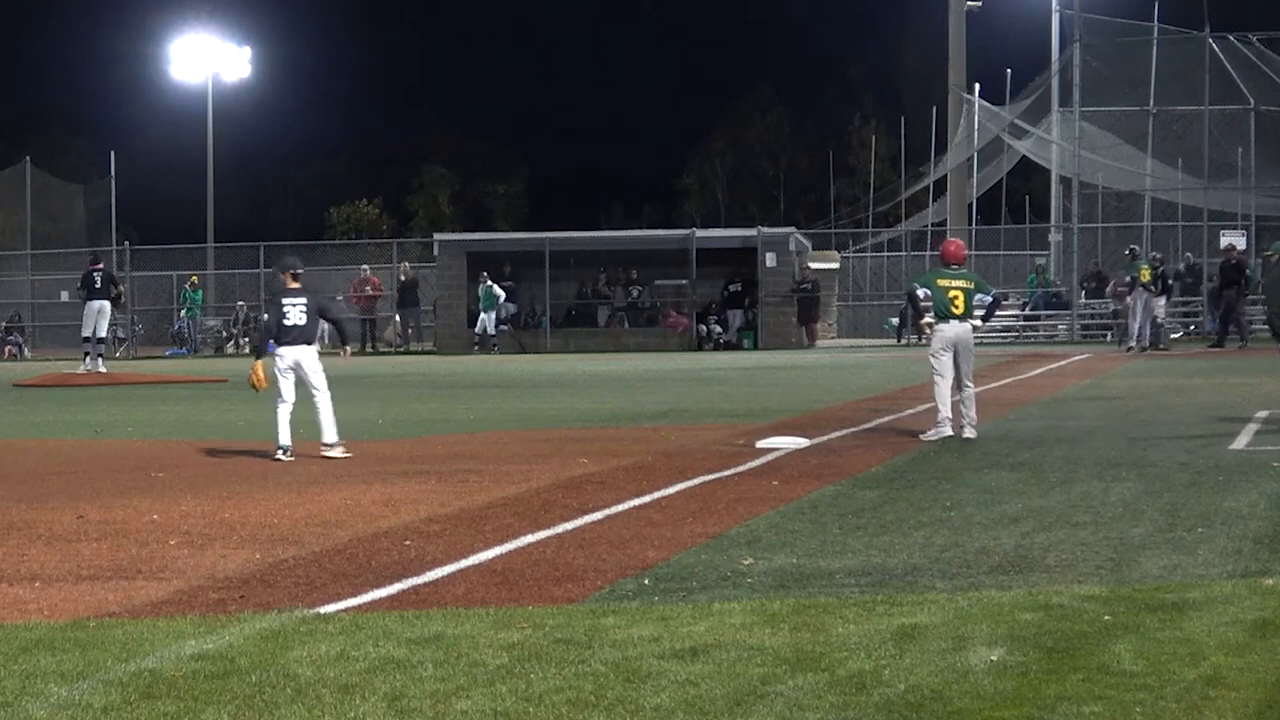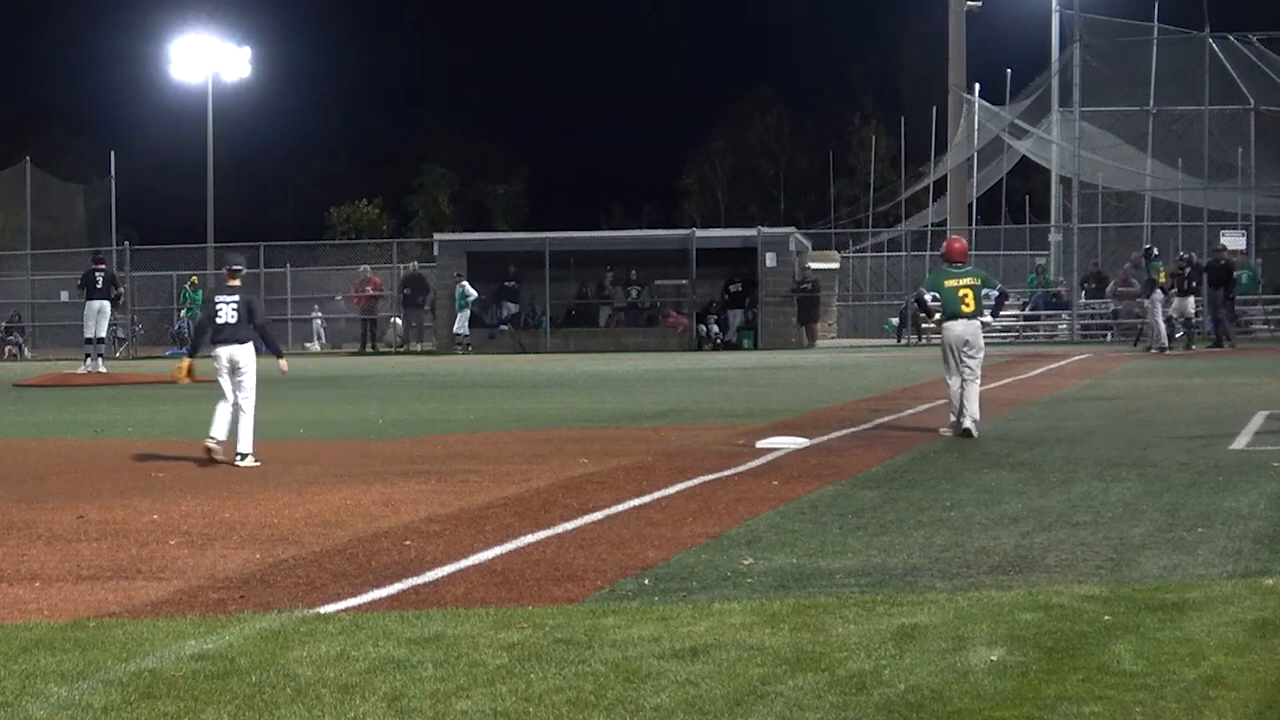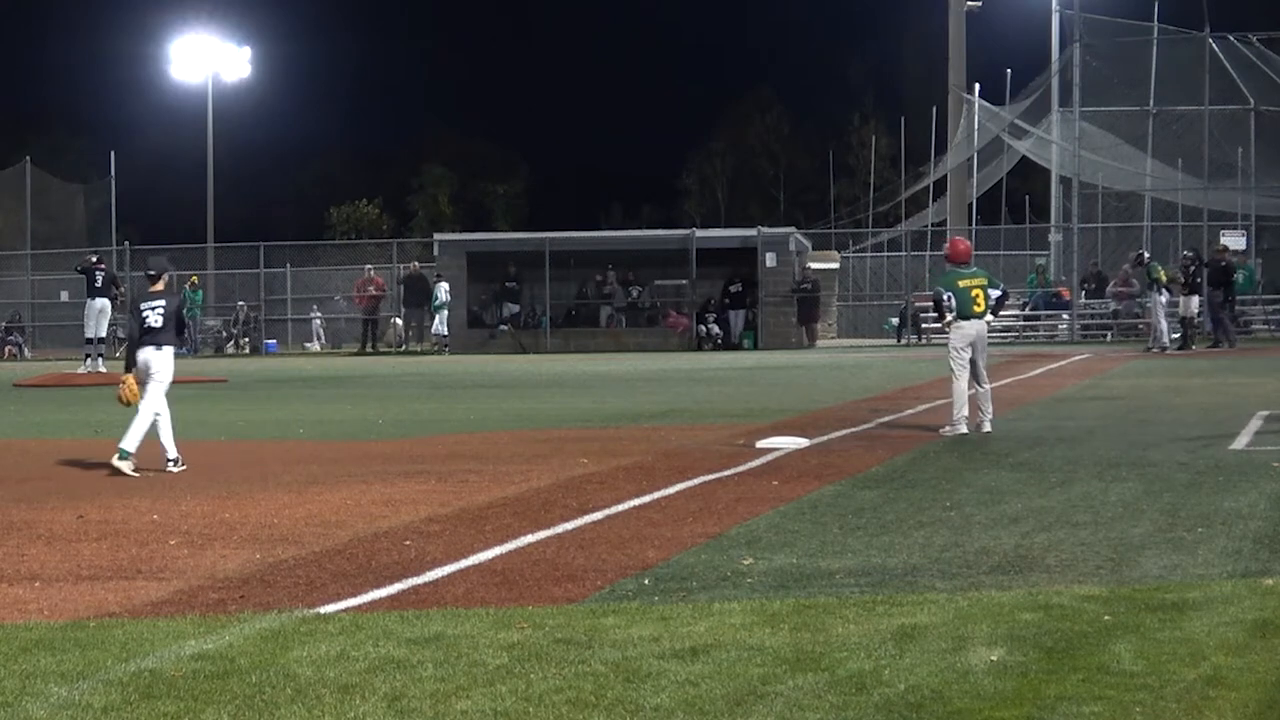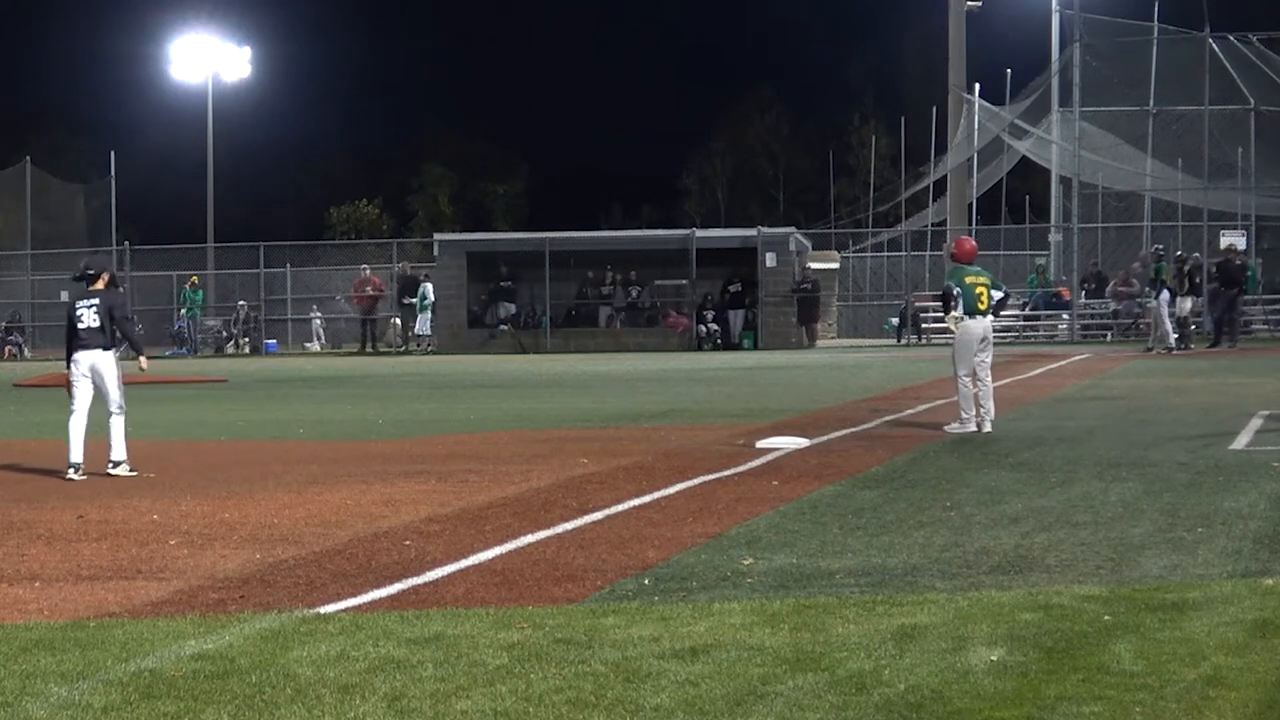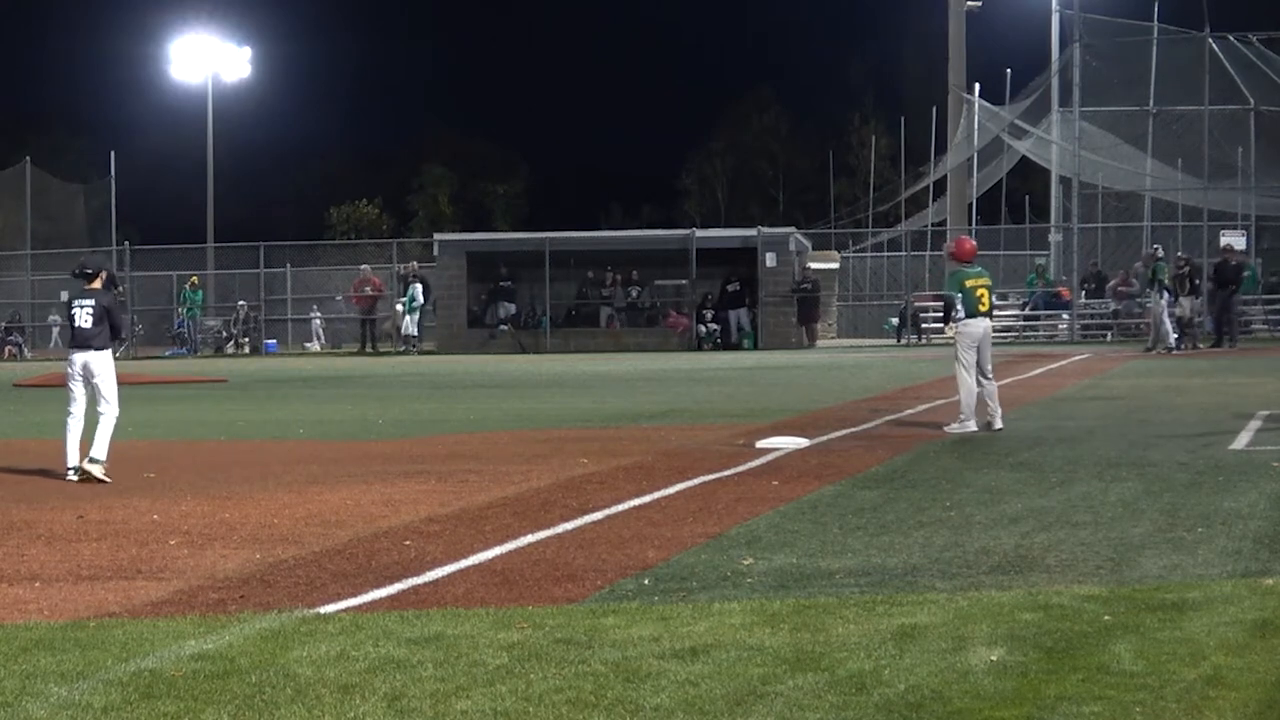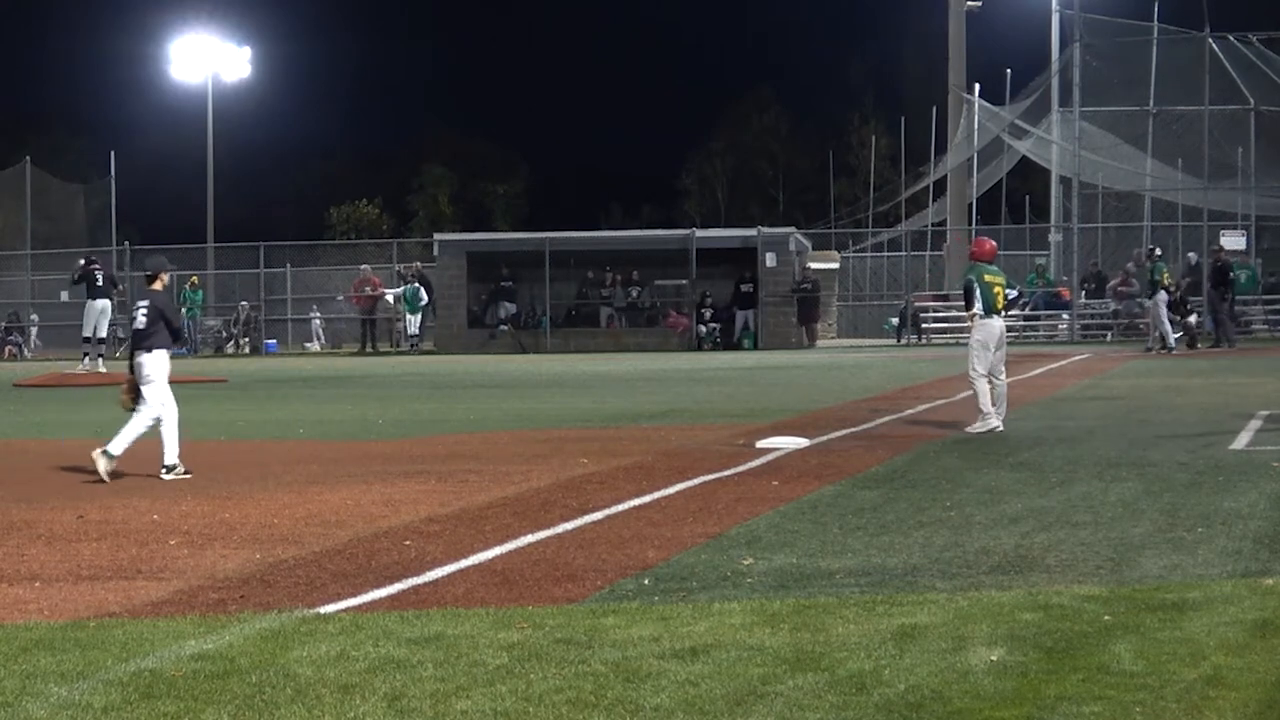
dt=0.7s
person 1, frame 1
left shoulder: (277, 299)
right shoulder: (313, 298)
left elbow: (268, 329)
right elbow: (335, 320)
left wrist: (259, 357)
right wrist: (345, 343)
left hip: (283, 353)
right hip: (307, 351)
left knee: (285, 402)
right knee: (322, 397)
left ankle: (283, 447)
right ankle: (330, 443)
person 1, frame 2
left shoulder: (215, 296)
right shoulder: (248, 297)
left elbow: (202, 327)
right elbow: (261, 327)
left wrist: (190, 356)
right wrist: (279, 355)
left hip: (220, 351)
right hip: (243, 350)
left knee: (227, 399)
right knee: (245, 402)
left ankle: (215, 438)
right ankle: (243, 454)
person 1, frame 3
left shoulder: (138, 303)
right shoulder: (174, 300)
left elbow: (132, 337)
right elbow: (180, 330)
left wrist: (127, 370)
left hip: (140, 355)
right hip: (162, 354)
left knee: (159, 406)
right knee: (148, 408)
left ankle: (172, 458)
right ankle: (123, 453)
person 1, frame 4
left shoulder: (75, 302)
right shoulder: (111, 297)
left elbow: (70, 337)
right elbow: (123, 325)
left wrist: (69, 367)
right wrist: (139, 353)
left hip: (80, 358)
right hip: (103, 357)
left knee: (78, 412)
right knee: (116, 410)
left ankle: (74, 466)
right ankle: (117, 461)
person 1, frame 5
left shoulder: (74, 299)
right shoulder: (106, 297)
left elbow: (74, 327)
right elbow: (118, 331)
left hip: (76, 356)
right hip: (100, 357)
left knee: (75, 414)
right knee: (108, 412)
left ankle: (72, 467)
right ankle: (95, 459)
person 1, frame 6
left shoulder: (139, 301)
right shoulder: (162, 299)
left elbow: (136, 337)
right elbow: (178, 332)
left wrist: (133, 371)
right wrist: (168, 339)
left hip: (141, 358)
right hip: (156, 358)
left knee: (169, 412)
right knee: (147, 415)
left ankle: (171, 465)
right ankle: (108, 453)
person 2, frame 1
left shoulder: (933, 276)
right shoulder: (972, 279)
left elbow: (912, 293)
right elbow: (995, 299)
left wrist: (921, 317)
right wrist: (982, 320)
left hip: (942, 330)
right hip: (965, 330)
left knee: (942, 379)
right knee: (966, 382)
left ankle: (944, 424)
right ankle: (969, 427)
person 2, frame 2
left shoulder: (939, 276)
right shoulder: (978, 275)
left elbow: (920, 297)
right elbow: (1002, 293)
left wrist: (933, 316)
right wrist: (991, 316)
left hip: (951, 328)
right hip: (974, 328)
left knee: (954, 378)
right knee: (972, 378)
left ankle: (956, 423)
right ankle: (969, 420)
person 2, frame 3
left shoulder: (949, 276)
right shoulder: (982, 274)
left elbow: (938, 298)
right elbow: (1003, 292)
left wrist: (943, 317)
right wrist: (991, 315)
left hip: (960, 328)
right hip: (981, 327)
left knee: (960, 376)
right knee: (981, 377)
left ankle: (959, 422)
right ankle: (985, 421)
person 2, frame 4
left shoulder: (956, 272)
right shoulder: (984, 275)
left elbow: (948, 291)
right elbow: (1004, 294)
left wrist: (948, 313)
right wrist: (991, 315)
left hip: (967, 325)
right hip: (985, 325)
left knee: (964, 376)
right knee: (984, 375)
left ankle: (967, 421)
right ankle: (986, 420)
person 2, frame 5
left shoulder: (957, 275)
right shoulder: (984, 274)
left elbow: (949, 301)
right elbow: (990, 303)
left wrist: (947, 322)
left hip: (967, 326)
right hip: (985, 324)
left knee: (966, 374)
right knee: (986, 373)
left ankle: (967, 420)
right ankle: (995, 418)
person 2, frame 6
left shoulder: (976, 269)
right shoulder: (1000, 274)
left elbow: (969, 284)
left wrist: (969, 309)
right wrist: (1004, 309)
left hip: (984, 324)
right hip: (999, 324)
left knee: (977, 373)
right knee: (998, 374)
left ankle: (988, 417)
right ankle: (997, 419)
